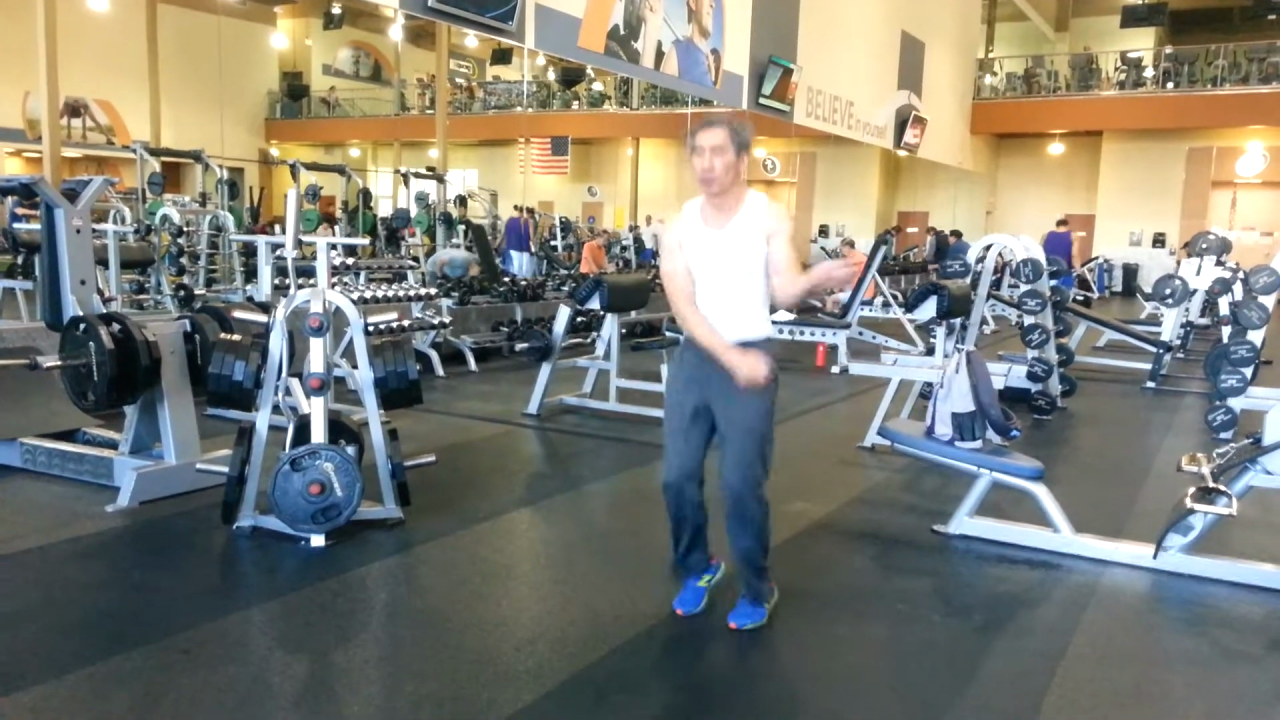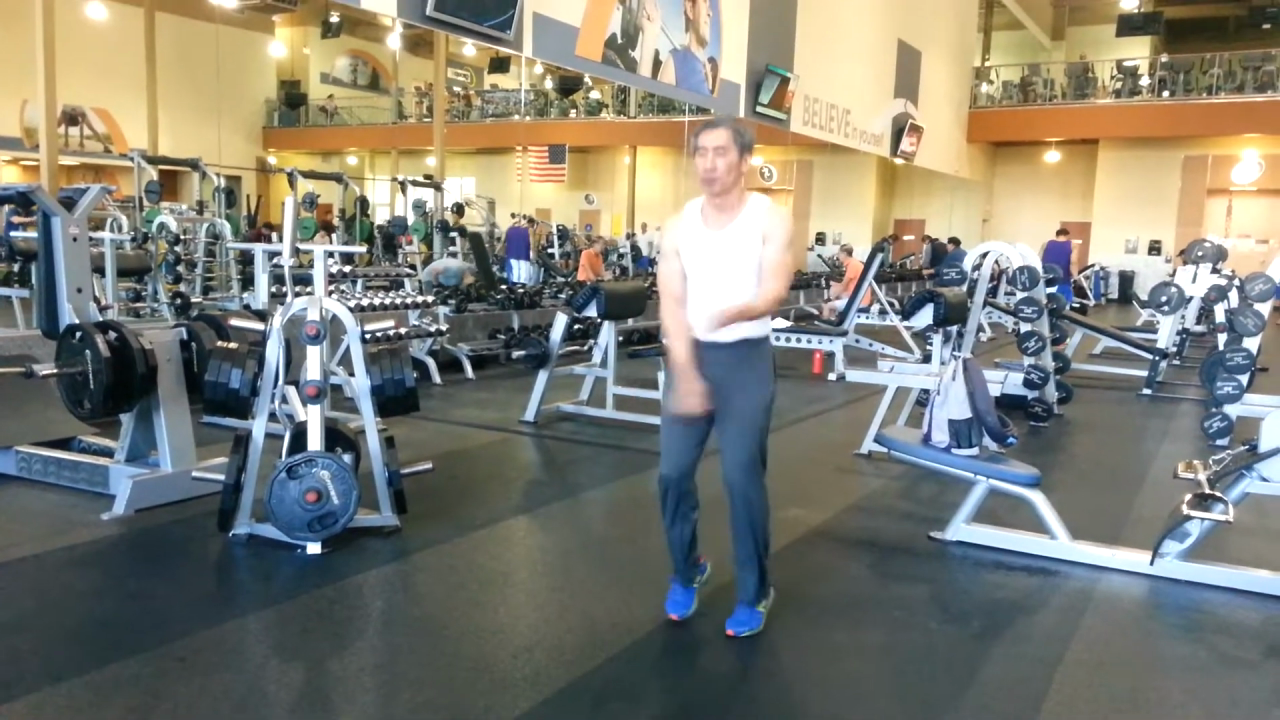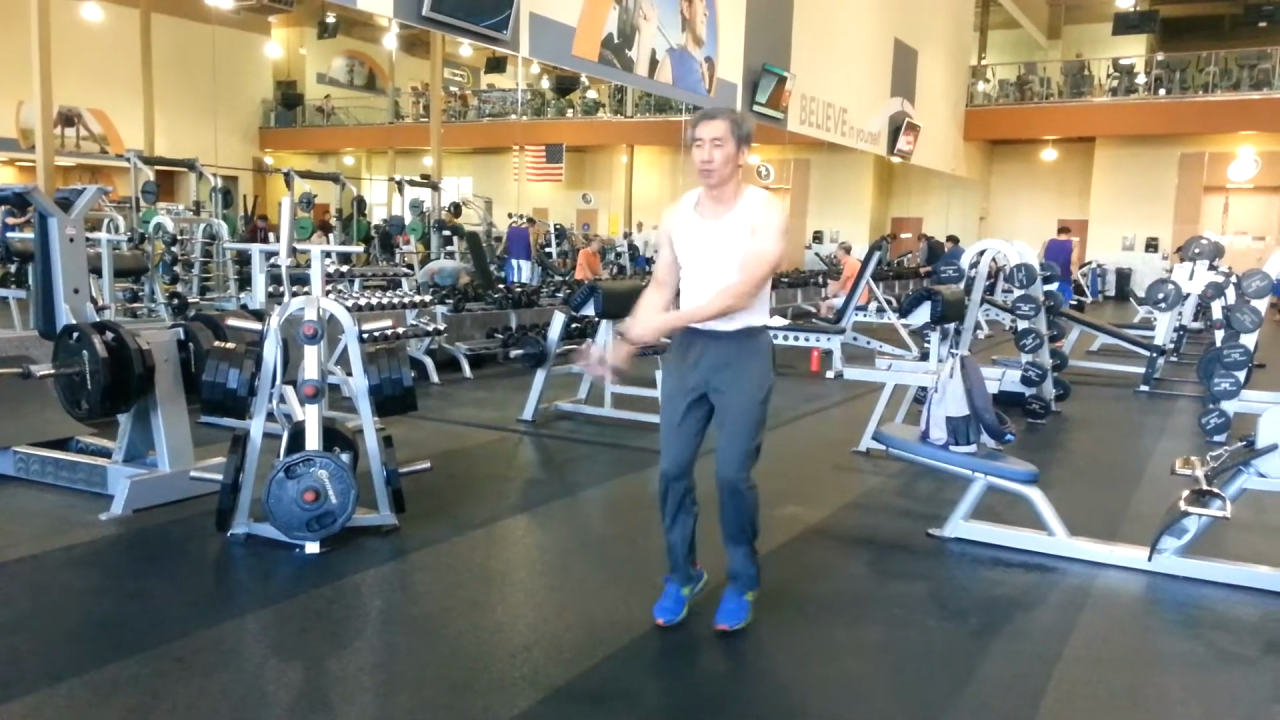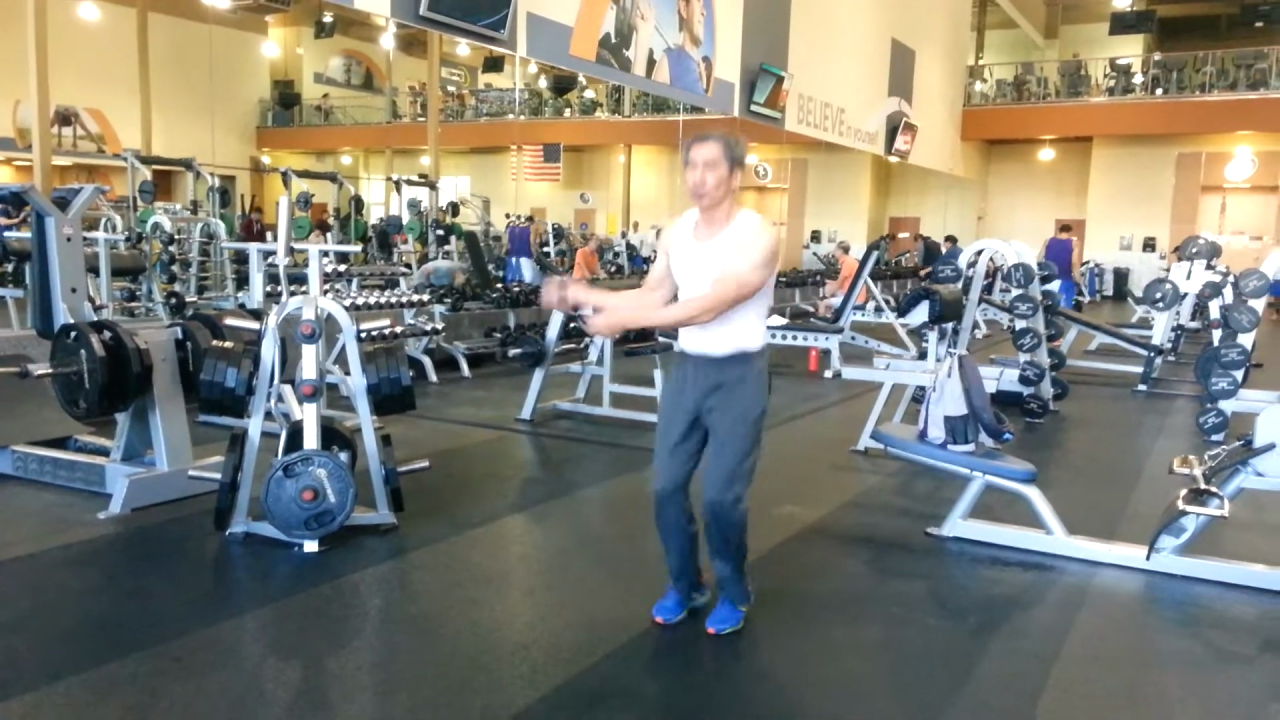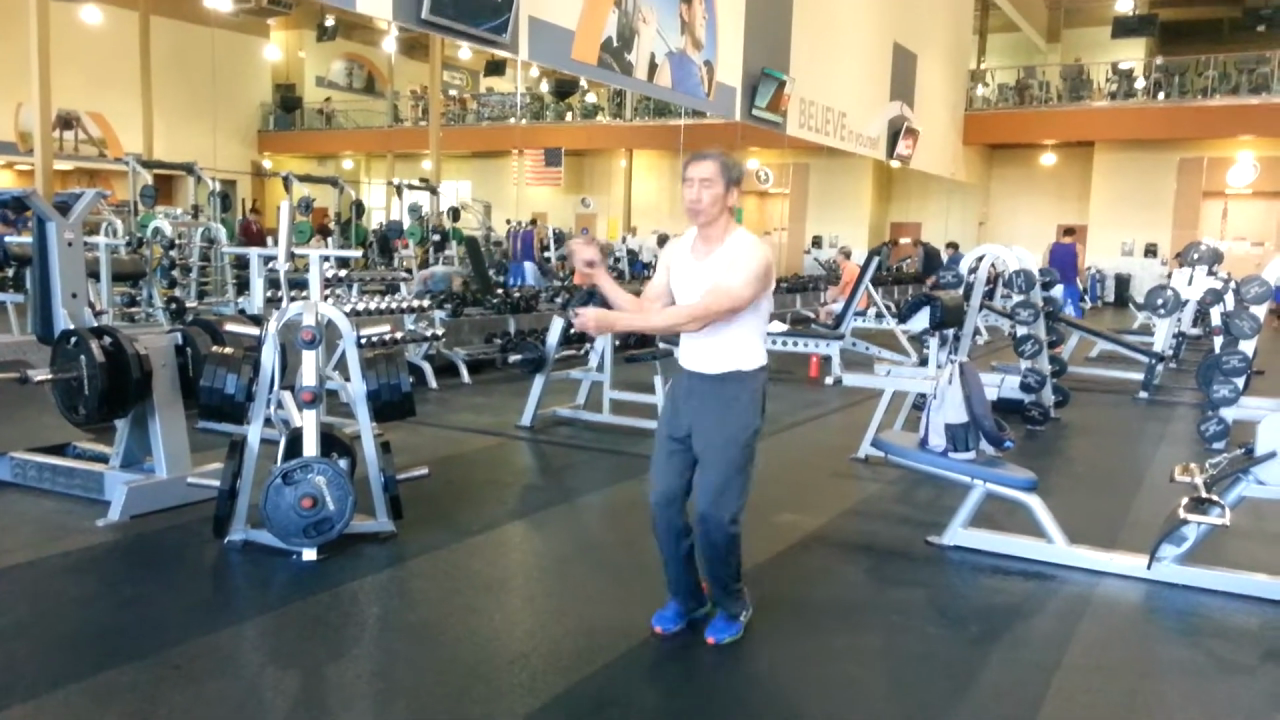
dt=0.1s
person 1, frame 1
left shoulder: (769, 217)
right shoulder: (679, 226)
left elbow: (785, 290)
right elbow: (683, 305)
left wrist: (820, 278)
right wrist: (730, 358)
left hip: (752, 356)
right hip: (695, 357)
left knee: (741, 485)
right knee: (678, 477)
left ankle: (756, 590)
right ankle: (698, 568)
person 1, frame 2
left shoulder: (772, 220)
right shoulder: (679, 226)
left elbow: (772, 293)
right elbow: (673, 305)
left wrist: (736, 312)
right wrist: (685, 373)
left hip: (746, 359)
right hip: (691, 360)
left knee: (742, 483)
right knee: (673, 474)
left ankle: (754, 593)
right ankle: (686, 573)
person 1, frame 3
left shoulder: (766, 213)
right shoulder: (677, 215)
left elbow: (740, 291)
right elbow: (661, 288)
left wrist: (667, 321)
right wrist: (624, 343)
left hip: (744, 352)
right hip: (688, 349)
left knee: (732, 474)
right knee: (674, 468)
left ankle: (742, 582)
right ankle: (682, 575)
person 1, frame 4
left shoulder: (758, 236)
right shoulder: (675, 234)
left elbow: (708, 307)
right elbow: (649, 299)
left wrist: (622, 320)
right wrist: (582, 294)
left hip: (737, 372)
right hip: (687, 370)
left knee: (719, 494)
right knee: (666, 487)
left ankle: (732, 592)
right ankle: (687, 585)
person 1, frame 5
left shoulder: (752, 255)
right shoulder: (674, 252)
left elbow: (698, 316)
right elbow: (646, 309)
left wrist: (614, 321)
right wrist: (600, 276)
left hip: (735, 388)
right hip: (686, 385)
left knee: (713, 511)
right knee: (664, 501)
left ankle: (730, 605)
right ankle: (687, 596)
